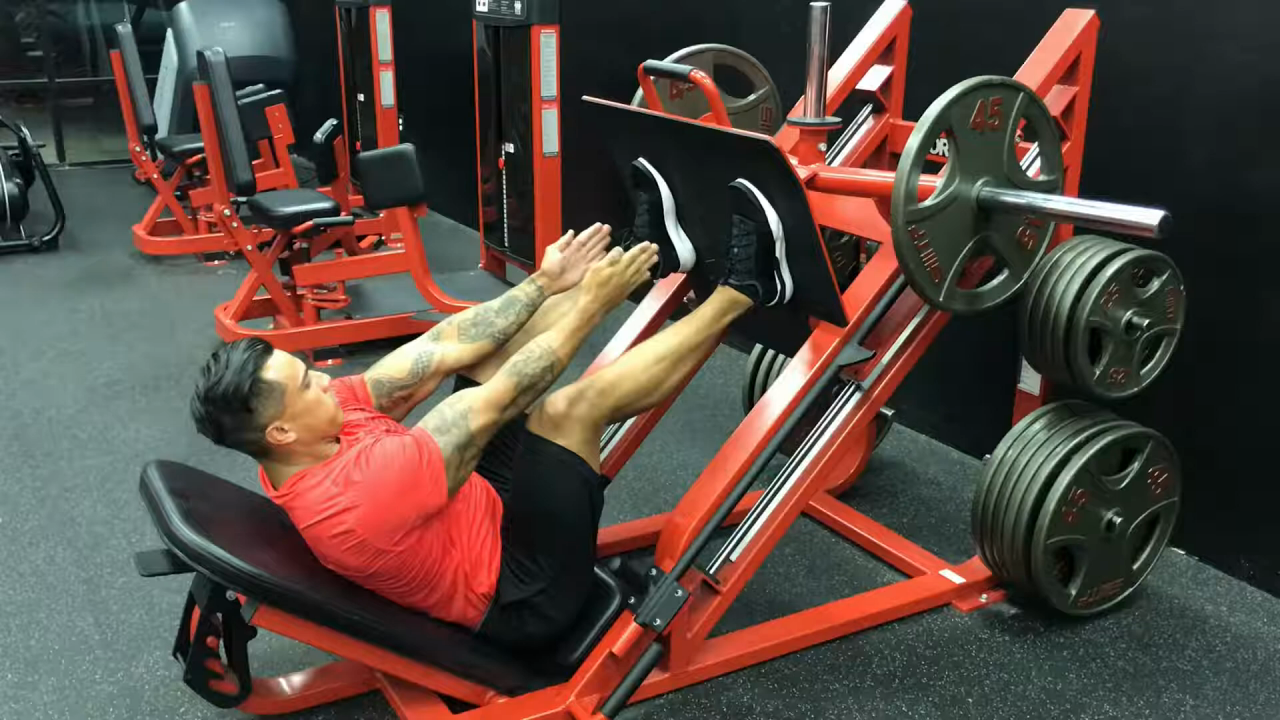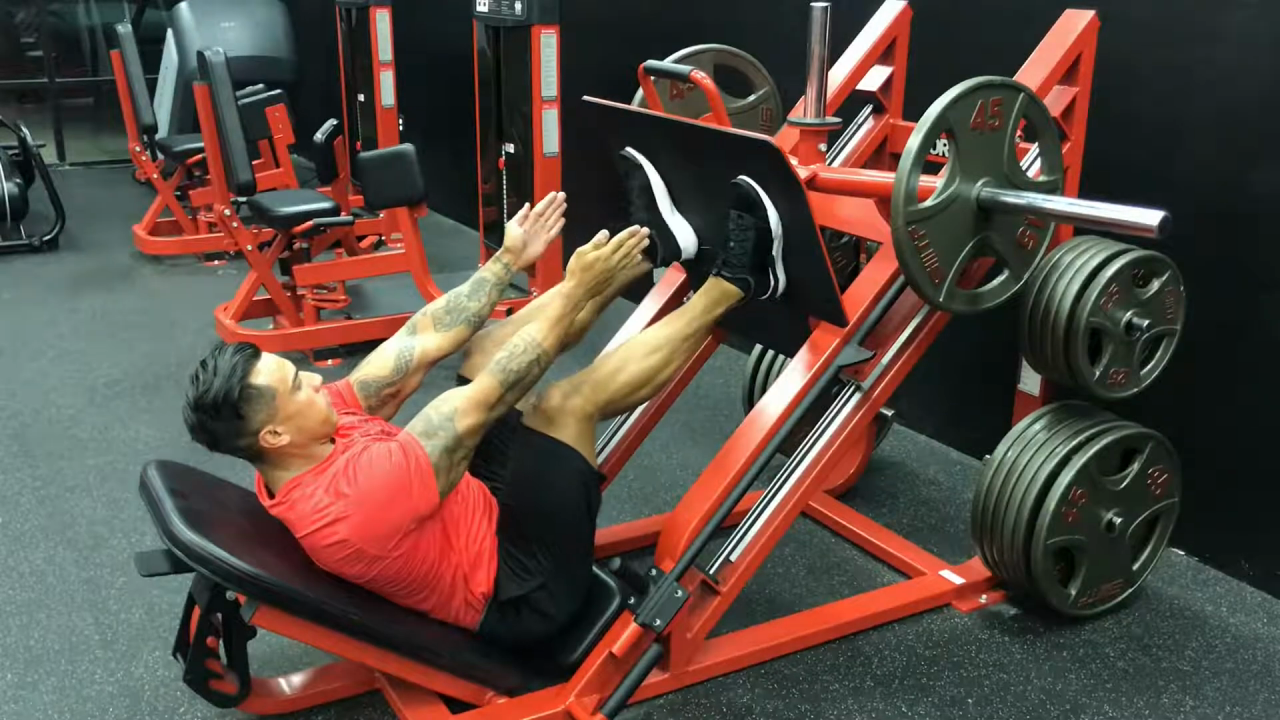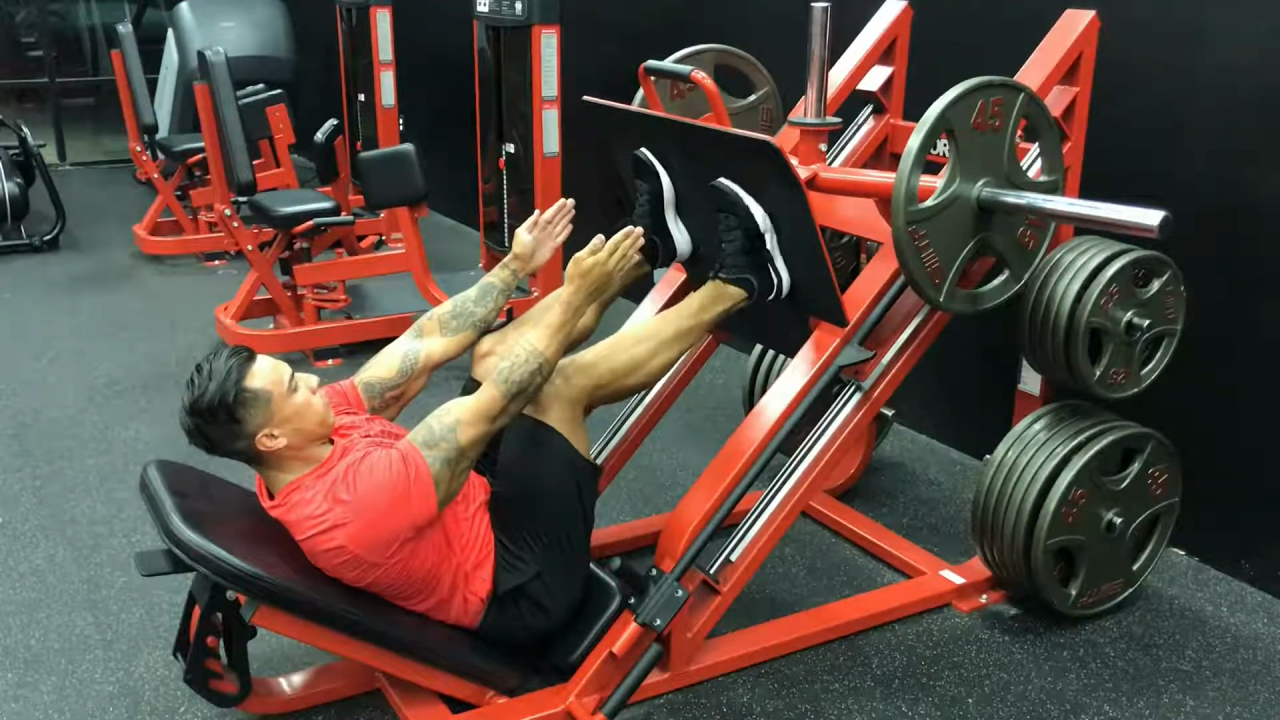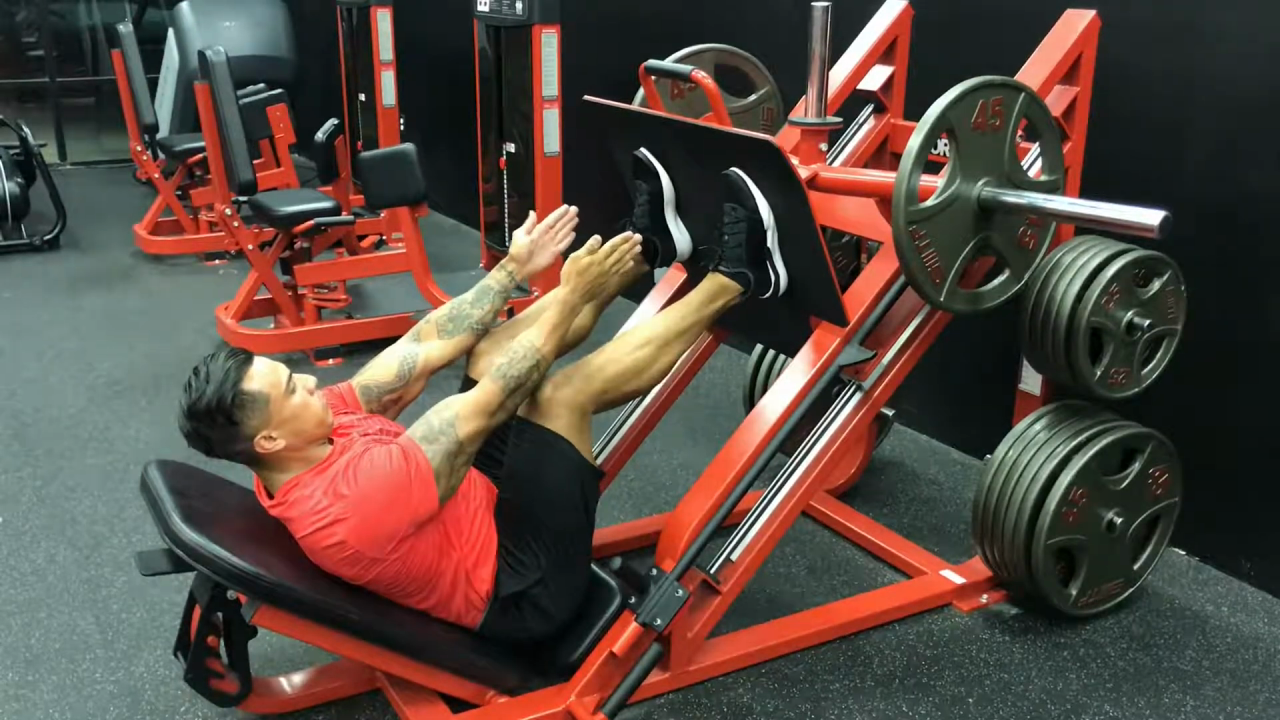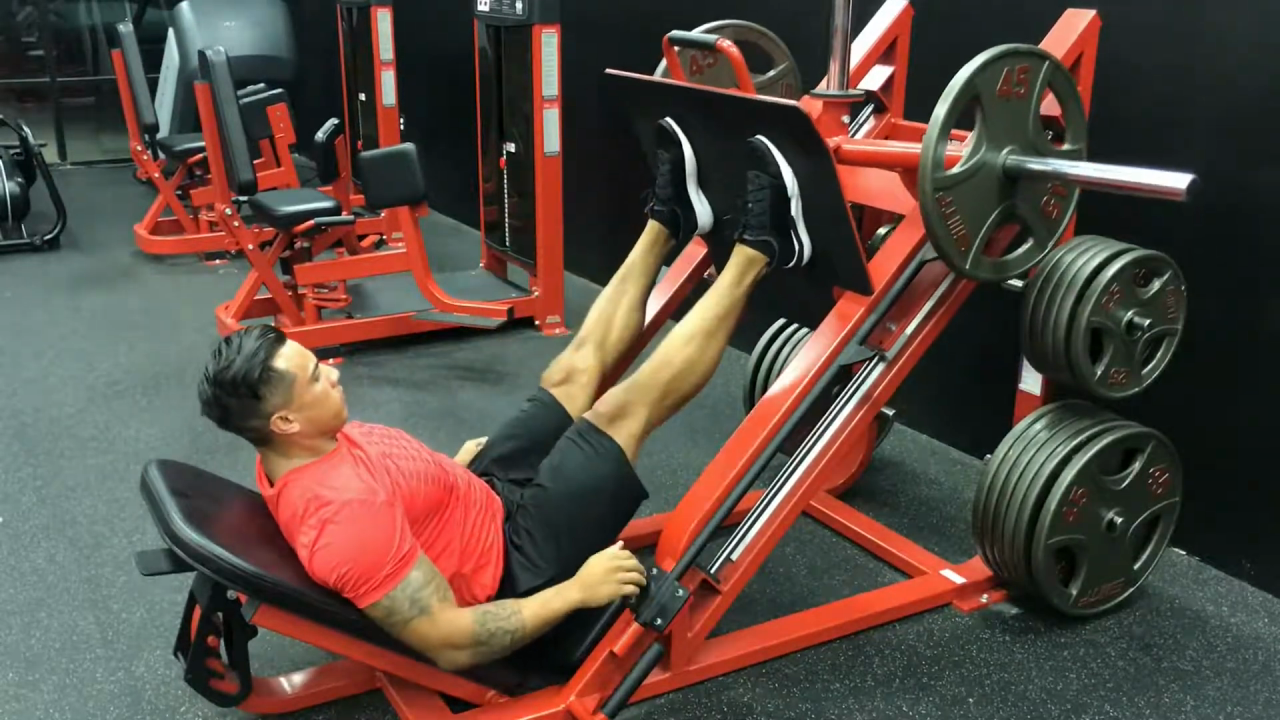
dt=1s
person 1, frame 1
left shoulder: (320, 423)
right shoulder: (357, 492)
left elbow: (442, 351)
right elbow: (500, 403)
left wrist: (547, 283)
right wrist: (592, 301)
left hip: (487, 512)
right hip: (521, 593)
left knee: (486, 350)
right knee: (569, 407)
left ankle: (648, 252)
right ankle: (739, 293)
person 1, frame 2
left shoulder: (304, 439)
right shoulder: (350, 498)
left elbow: (421, 344)
right elbow: (489, 401)
left wrist: (509, 259)
right wrist: (577, 289)
left hip: (485, 513)
right hip: (520, 594)
left knee: (481, 347)
right knee: (567, 401)
left ankle: (644, 252)
right ankle: (732, 285)
person 1, frame 3
left shoulder: (309, 432)
right shoulder: (350, 504)
left elbow: (424, 347)
right elbow: (493, 408)
left wrist: (516, 264)
right wrist: (577, 295)
left hip: (487, 509)
right hip: (520, 587)
left knee: (494, 351)
right knee: (556, 385)
left ankle: (646, 249)
right ankle: (734, 286)
person 1, frame 4
left shoulder: (311, 432)
right shoulder: (350, 500)
left elbow: (426, 350)
right elbow: (491, 404)
left wrist: (515, 266)
right wrist: (573, 295)
left hip: (482, 509)
right hip: (520, 587)
left knee: (493, 348)
right knee: (560, 391)
left ankle: (647, 247)
right ankle: (732, 281)
person 1, frame 5
left shoulder: (296, 455)
right shoulder: (342, 519)
right elbow: (451, 646)
left wrist: (454, 468)
right wrist: (578, 590)
left hip: (487, 500)
right hip: (521, 566)
left knee: (575, 371)
right knee: (622, 408)
left ankle: (667, 221)
right ankle: (756, 253)
